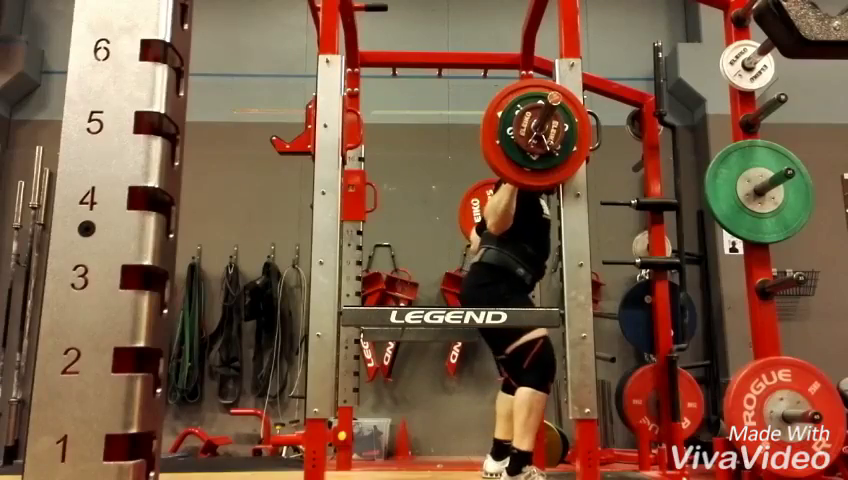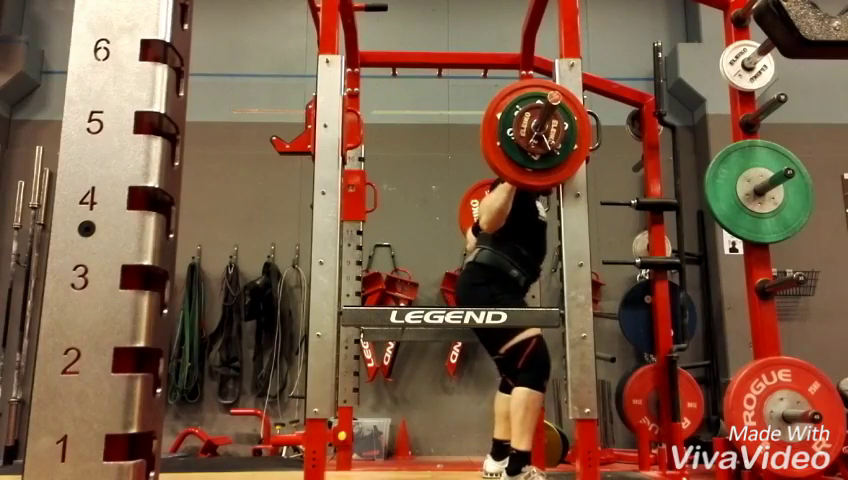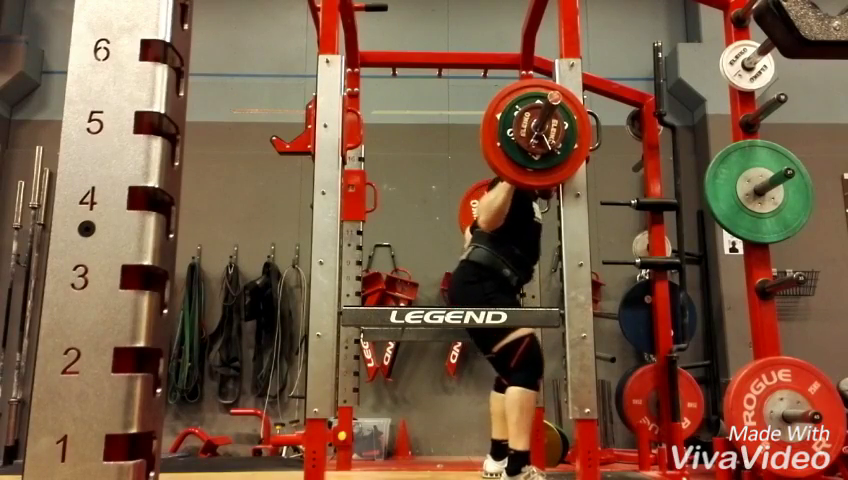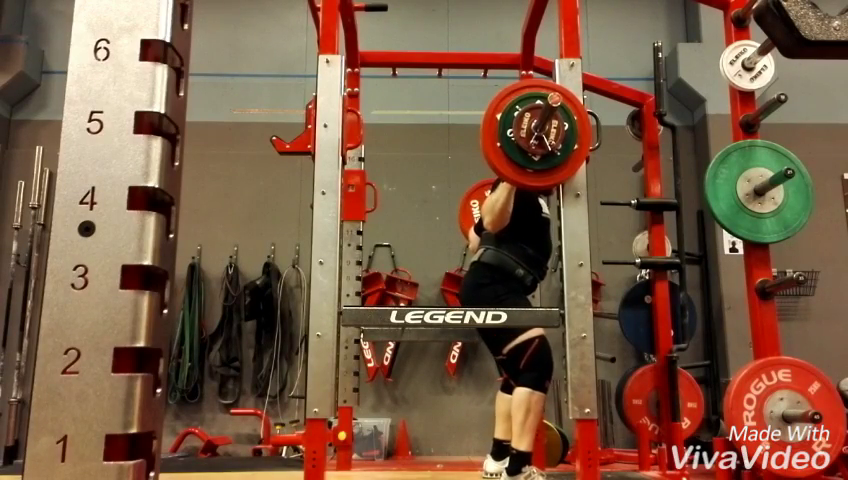
dt=0.7s
person 1, frame 1
left shoulder: (528, 196)
right shoulder: (524, 189)
left elbow: (477, 237)
right elbow: (496, 223)
left hip: (494, 287)
right hip: (492, 286)
left knee: (521, 371)
right knee: (539, 363)
person 1, frame 2
left shoulder: (524, 196)
right shoulder: (520, 189)
left elbow: (474, 235)
right elbow: (488, 221)
right wrist: (511, 178)
left hip: (489, 287)
right hip: (486, 287)
left knee: (517, 370)
right knee: (534, 364)
person 1, frame 3
left shoulder: (524, 198)
right shoulder: (518, 191)
left elbow: (473, 232)
right elbow: (487, 219)
right wrist: (510, 178)
left hip: (481, 287)
right hip: (479, 286)
left knee: (512, 369)
right knee: (527, 364)
person 1, frame 4
left shoulder: (527, 196)
right shoulder: (522, 188)
left elbow: (475, 241)
right elbow: (493, 220)
left hip: (494, 289)
right hip: (492, 288)
left knee: (520, 370)
right knee: (537, 366)
